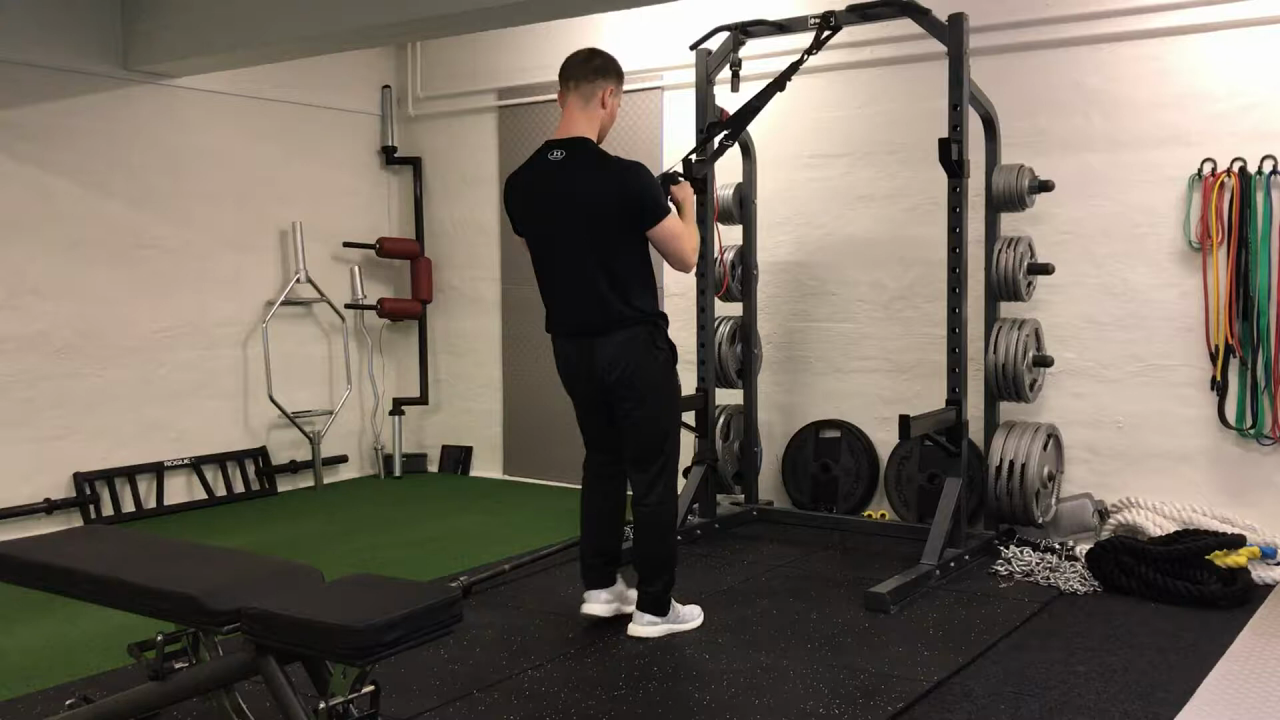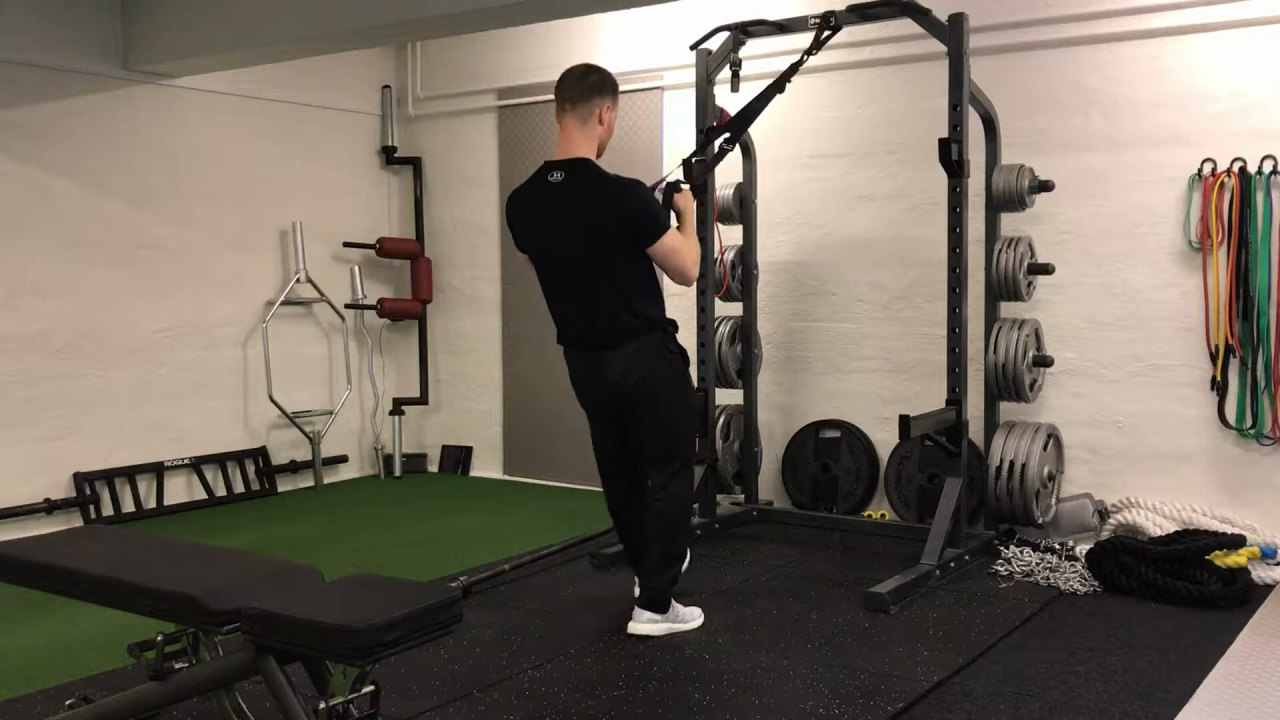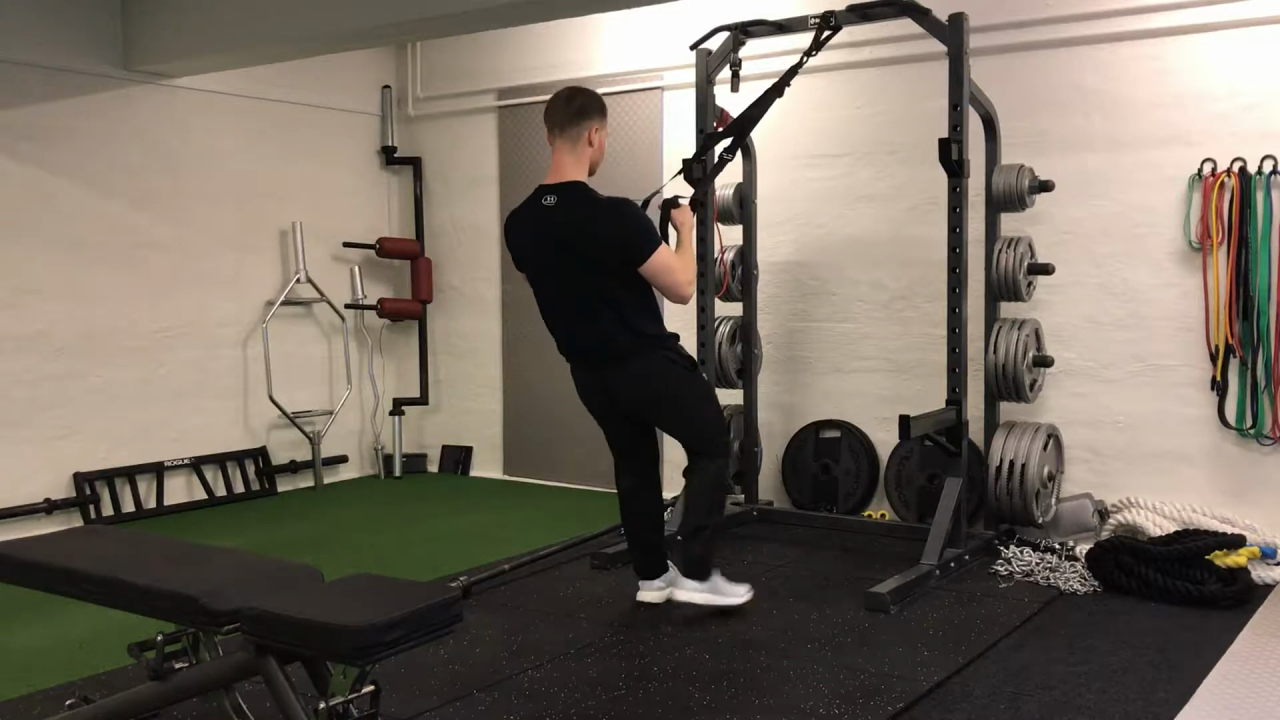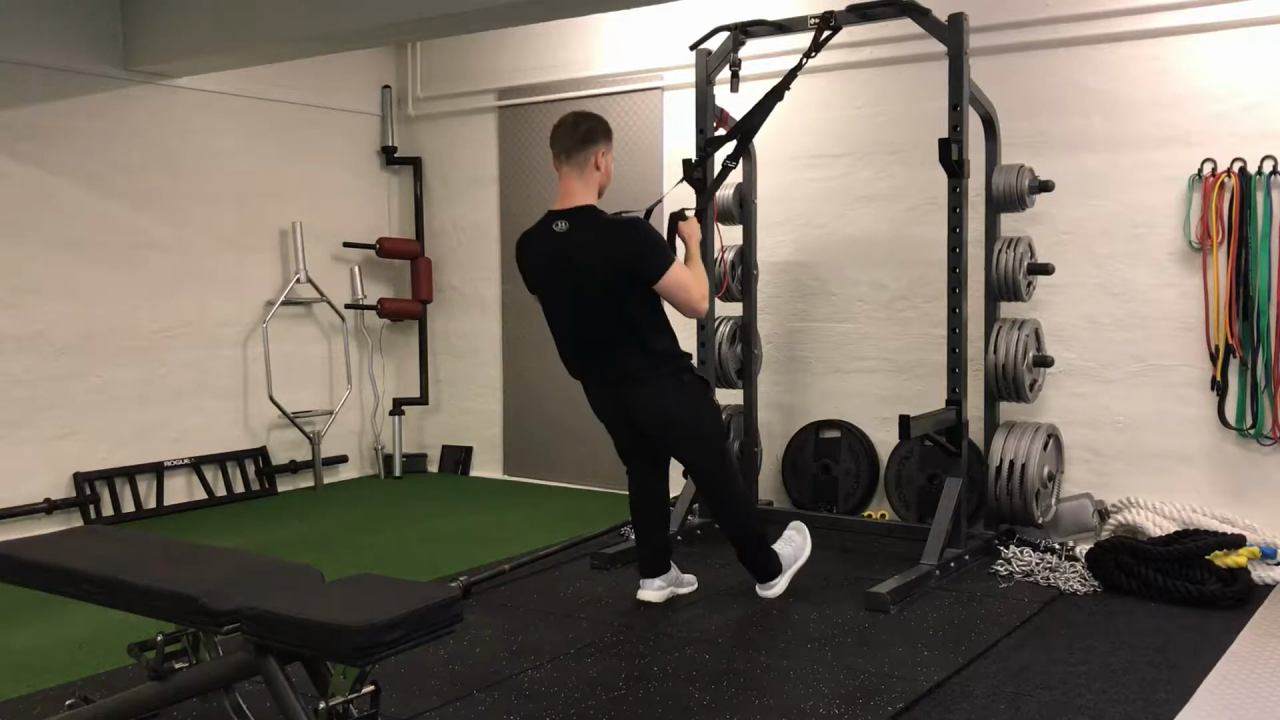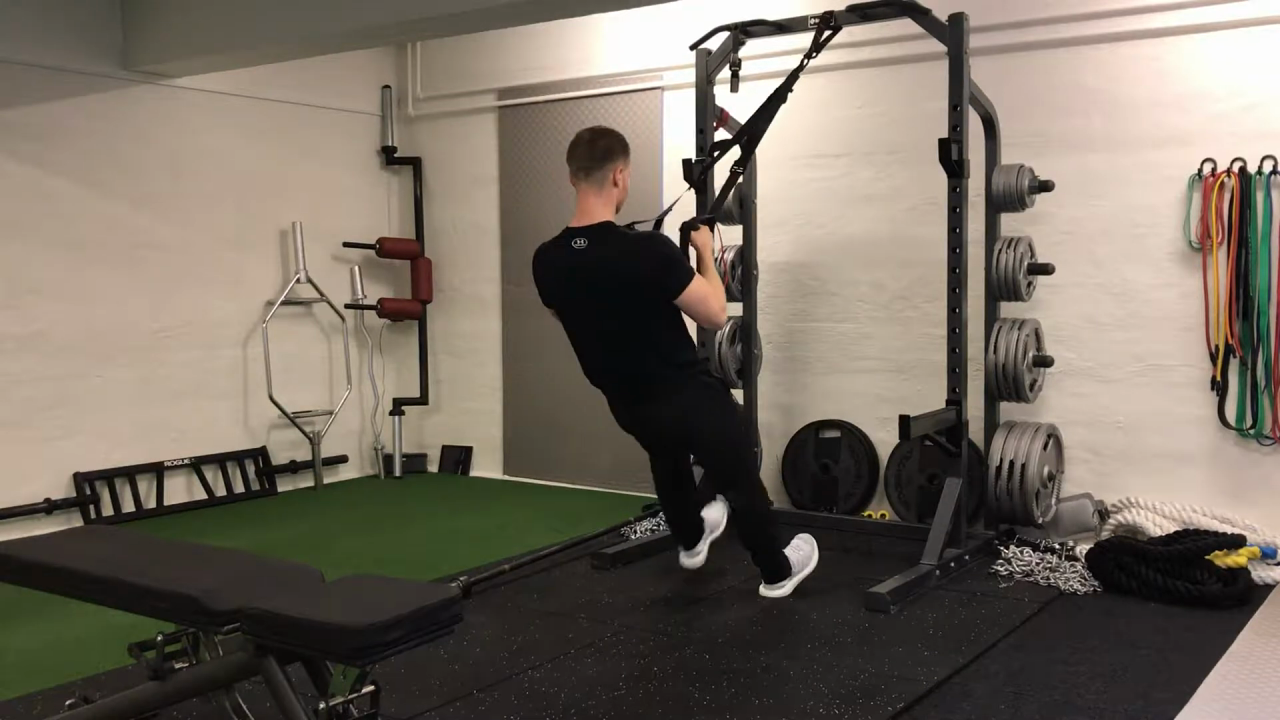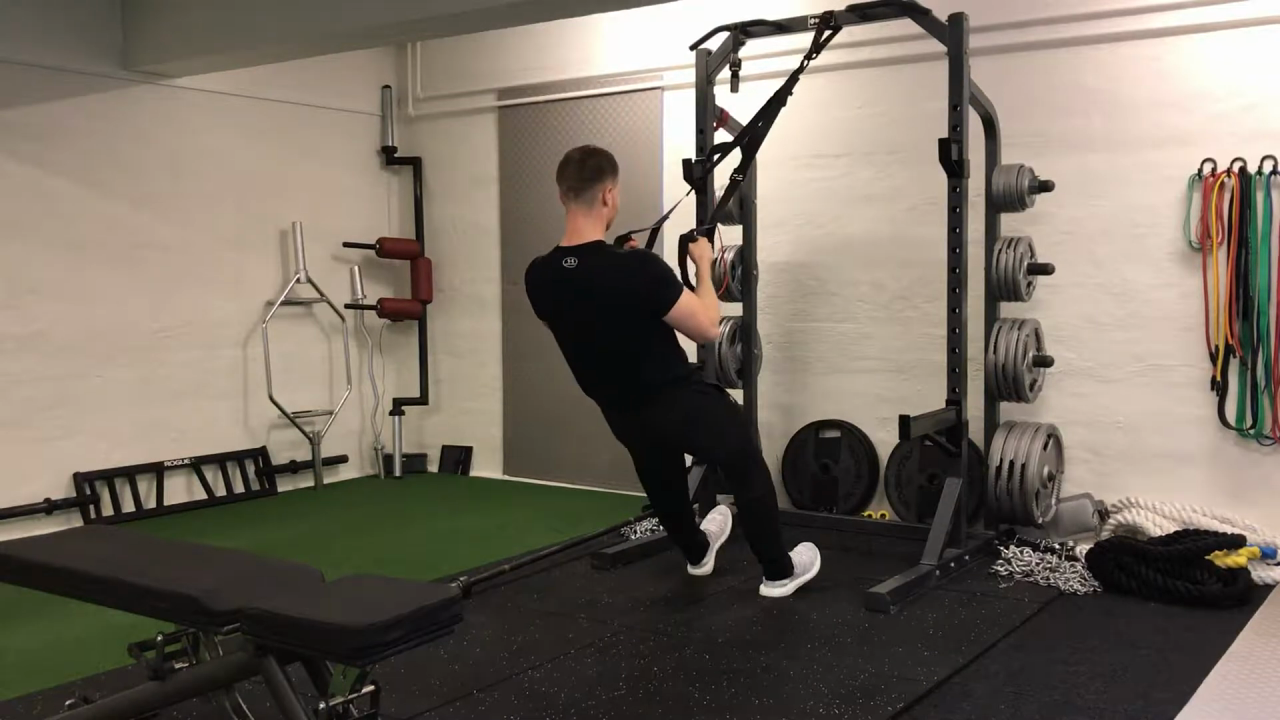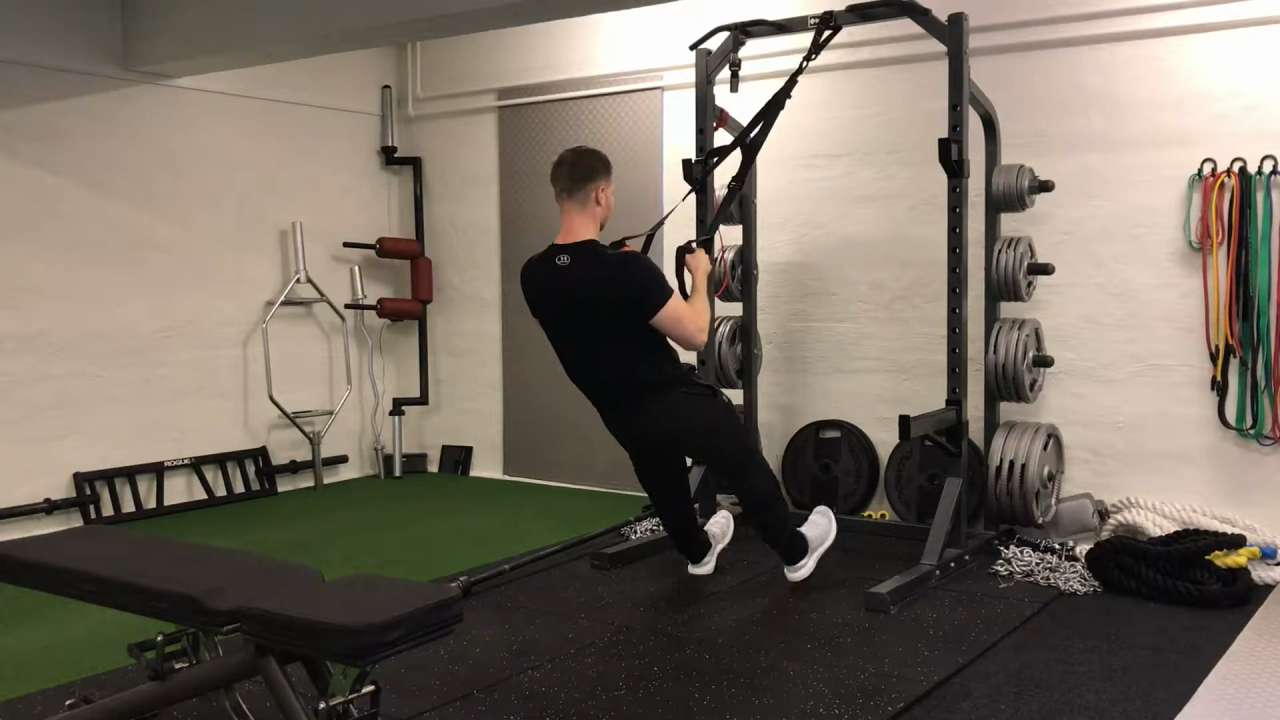
dt=0.3s
person 1, frame 1
left shoulder: (521, 184)
right shoulder: (624, 177)
right elbow: (685, 257)
right wrist: (685, 205)
left hip: (572, 347)
right hip: (632, 346)
left knee: (603, 464)
right knee: (653, 476)
left ankle: (600, 586)
right ankle: (654, 607)
person 1, frame 2
left shoulder: (523, 202)
right shoulder: (623, 196)
right elbow: (686, 270)
right wrist: (686, 215)
left hip: (584, 359)
right hip: (644, 355)
left knee: (620, 472)
right knee: (669, 476)
left ankle: (653, 570)
right ankle: (655, 605)
person 1, frame 3
left shoulder: (520, 225)
right shoulder: (615, 217)
right elbow: (680, 287)
right wrist: (685, 232)
left hip: (590, 372)
right hip: (650, 363)
left knee: (634, 466)
right knee: (712, 450)
left ankle: (654, 574)
right ankle: (695, 573)
person 1, frame 4
left shoulder: (531, 247)
right shoulder: (628, 236)
right elbow: (696, 303)
right wrist: (692, 244)
left hip: (604, 391)
right hip: (662, 386)
left knee: (645, 470)
right knee: (716, 478)
left ankle: (655, 573)
right ankle: (769, 569)
person 1, frame 5
left shoulder: (548, 262)
right shoulder: (648, 251)
right elbow: (715, 314)
right wrist: (706, 254)
left hip: (627, 403)
right hip: (686, 396)
left knee: (668, 453)
right knee: (738, 478)
left ankle: (692, 539)
right ankle: (778, 571)
person 1, frame 6
left shoulder: (540, 278)
right shoulder: (637, 269)
right elbow: (706, 328)
right wrist: (703, 266)
left hip: (623, 414)
right hip: (681, 403)
left knee: (662, 475)
right knee: (746, 469)
left ankle: (696, 549)
right ankle: (779, 570)
person 1, frame 7
left shoulder: (535, 277)
right shoulder: (626, 270)
right elbow: (695, 335)
right wrist: (700, 277)
left hip: (622, 415)
right hip: (676, 404)
left knee: (663, 480)
right knee: (746, 467)
left ankle: (699, 551)
right ankle: (796, 552)
